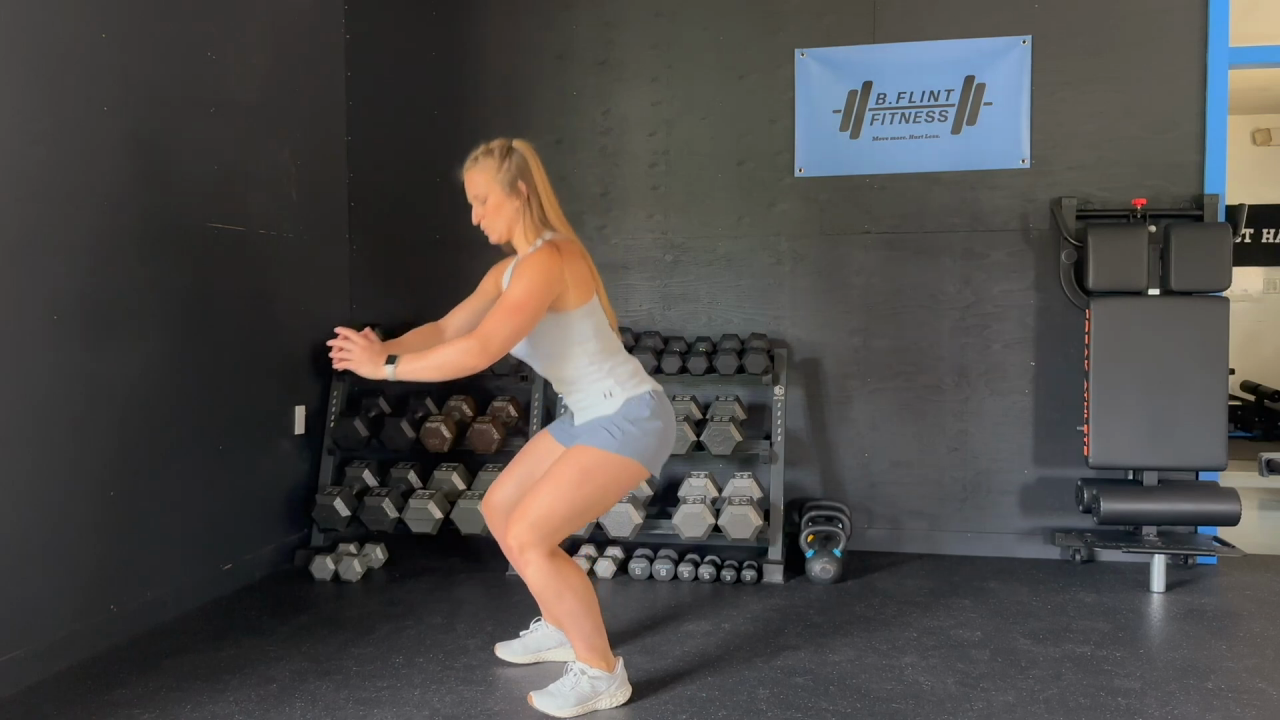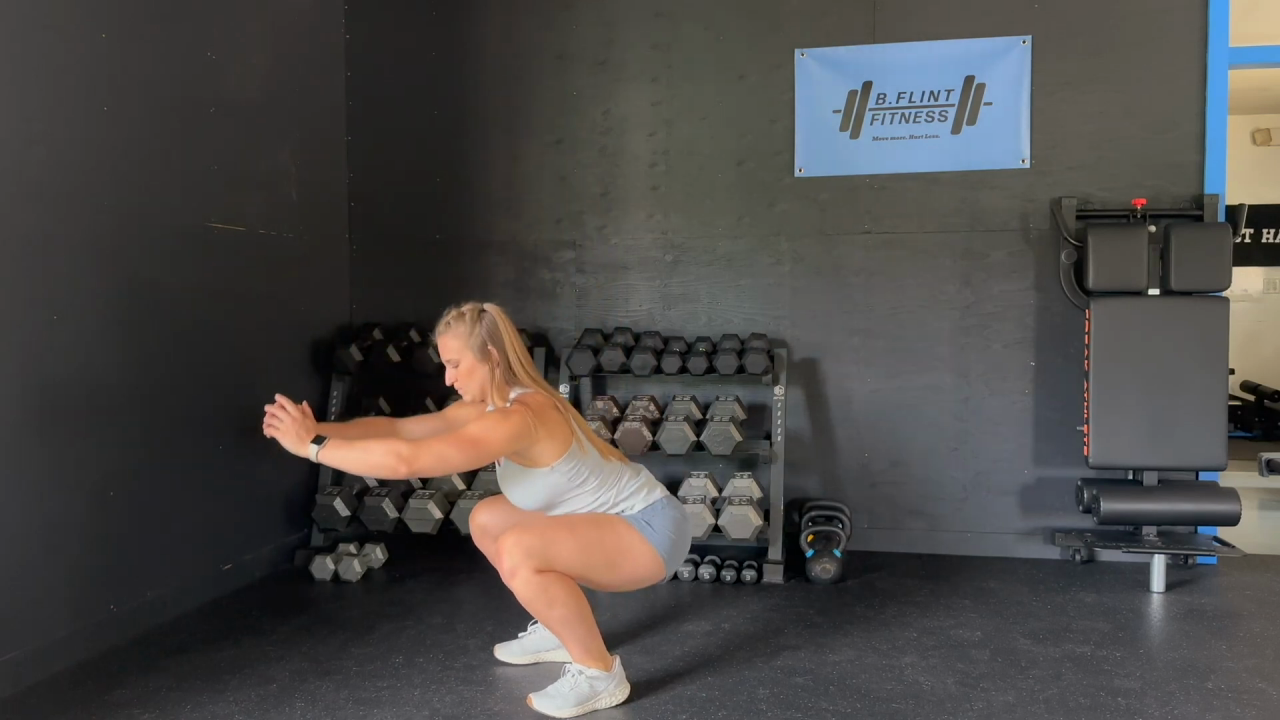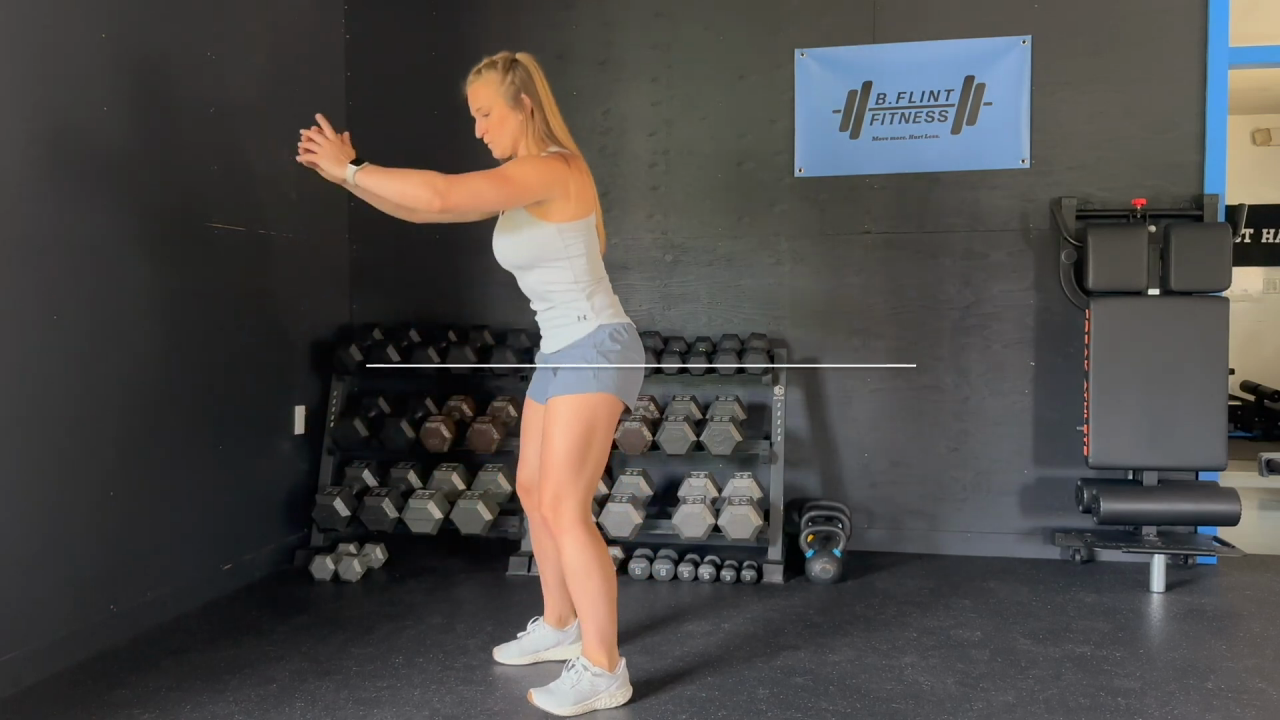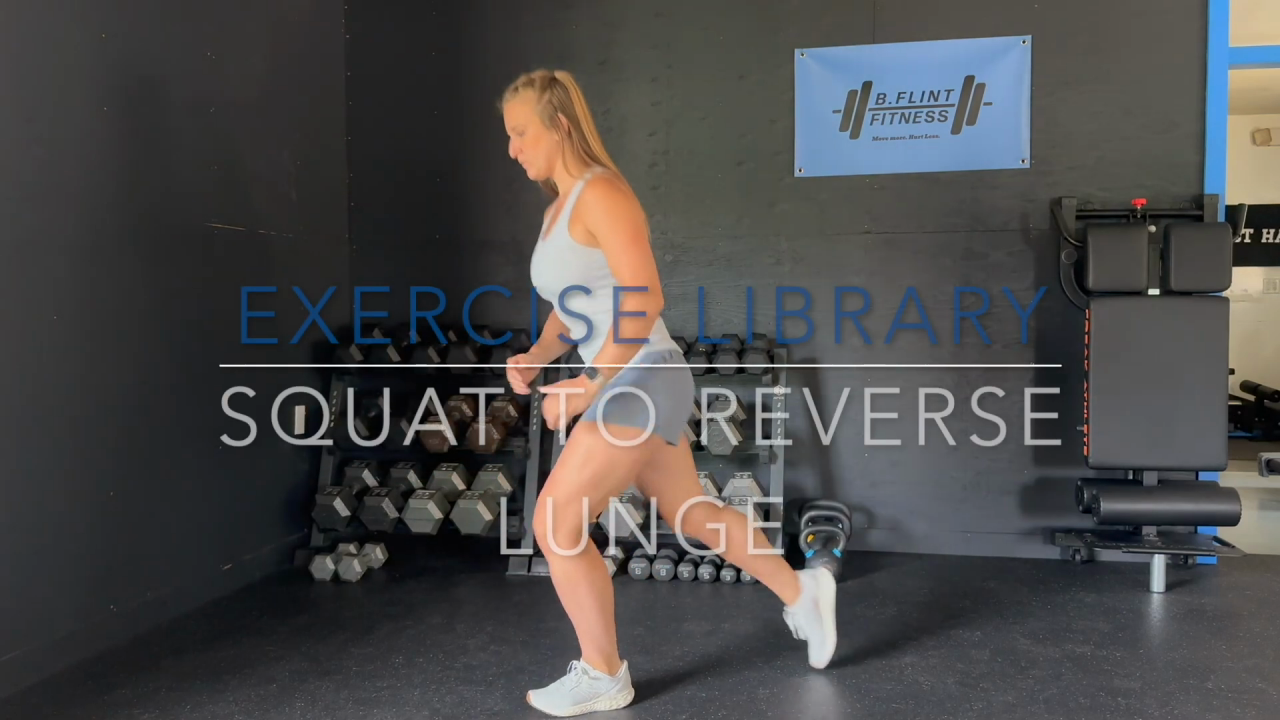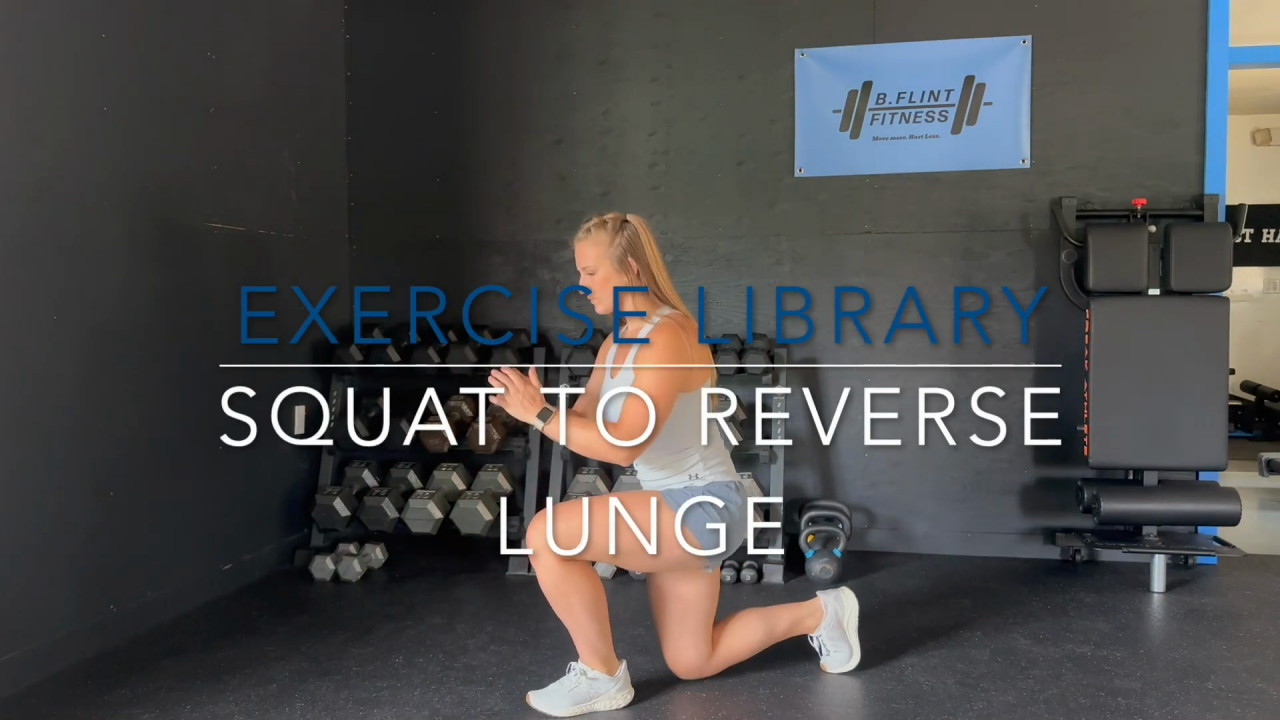
dt=0.7s
person 1, frame 1
left shoulder: (548, 260)
right shoulder: (509, 270)
left elbow: (481, 351)
right elbow: (449, 330)
left wrist: (391, 366)
right wrist: (386, 350)
left hip: (629, 418)
right hip: (596, 414)
left knee: (527, 538)
right knee: (499, 510)
left ankle: (602, 672)
right ankle: (560, 627)
person 1, frame 2
left shoulder: (518, 420)
right shoulder: (487, 407)
left elbow: (408, 459)
right elbow: (401, 428)
left wrist: (313, 445)
right wrist: (320, 429)
left hip: (651, 530)
right hip: (620, 514)
left knee: (516, 548)
right knee: (487, 522)
left ankle: (599, 673)
right ankle: (561, 629)
person 1, frame 3
left shoulder: (551, 170)
right shoulder: (524, 179)
left elbow: (439, 195)
right elbow: (431, 208)
left wrist: (350, 171)
right wrist: (352, 173)
left hip: (596, 353)
right hip: (563, 354)
left knee: (561, 510)
right knee: (534, 492)
right ankle: (561, 626)
person 1, frame 4
left shoulder: (600, 195)
right shoulder: (560, 209)
left elbow: (645, 303)
right elbow: (569, 309)
left wrist: (587, 384)
right wrist: (535, 355)
left hip: (643, 385)
right hip: (633, 388)
left knee: (556, 526)
right knee: (694, 518)
right ankle: (804, 589)
person 1, frame 5
left shoulder: (670, 339)
right shoulder: (617, 343)
left elbow: (624, 446)
right elbow: (584, 425)
left wrist: (540, 415)
right wrist: (536, 405)
left hip: (702, 509)
right hip: (679, 506)
left knee: (547, 534)
right knee: (692, 663)
left ankle: (600, 674)
right ankle: (821, 614)
